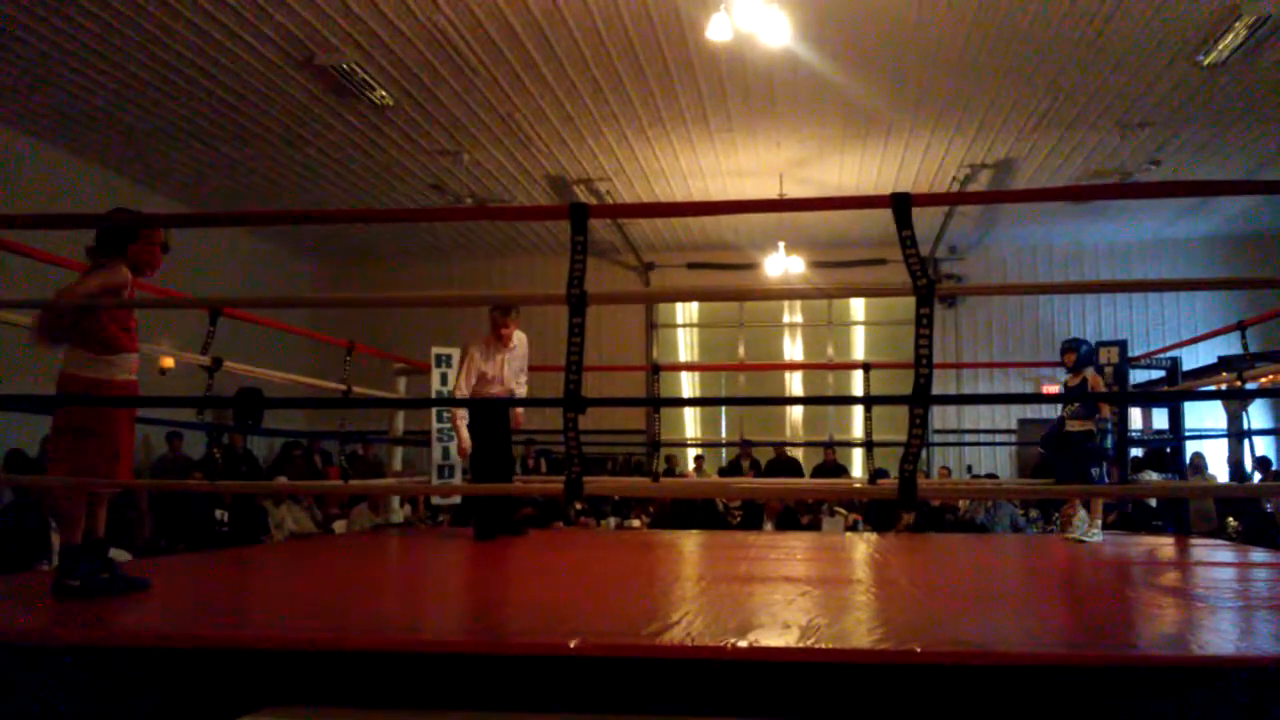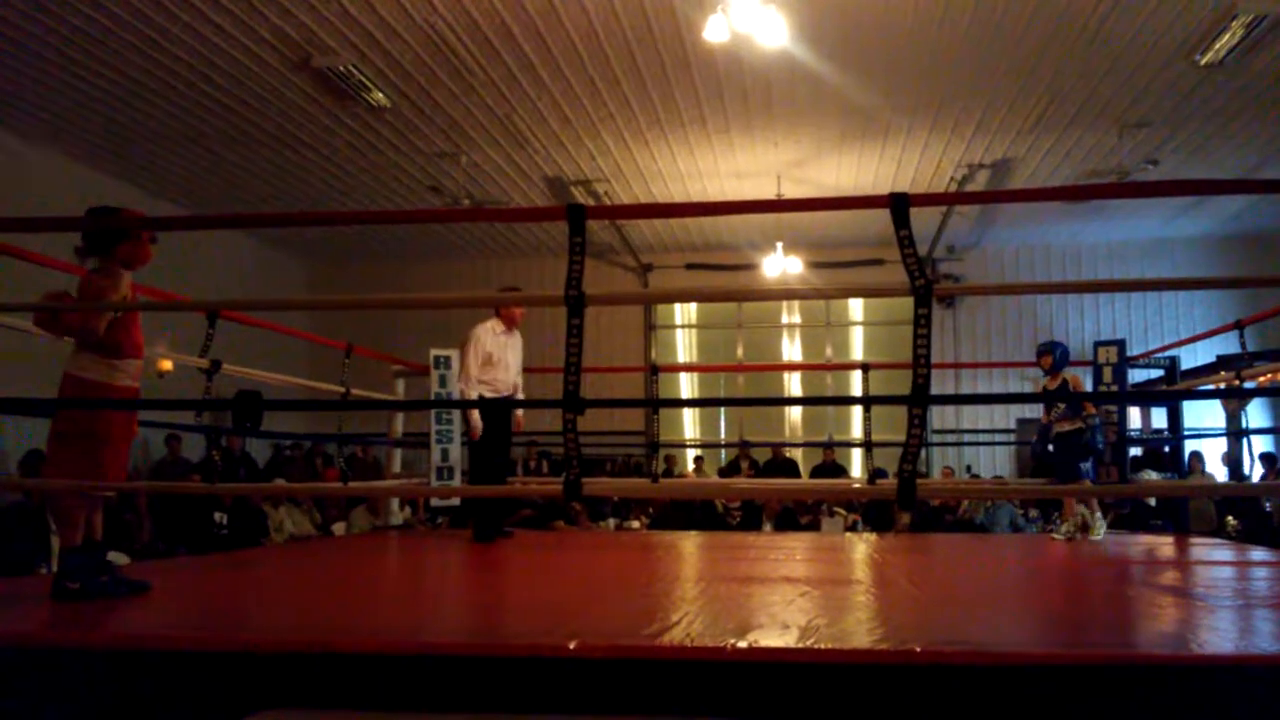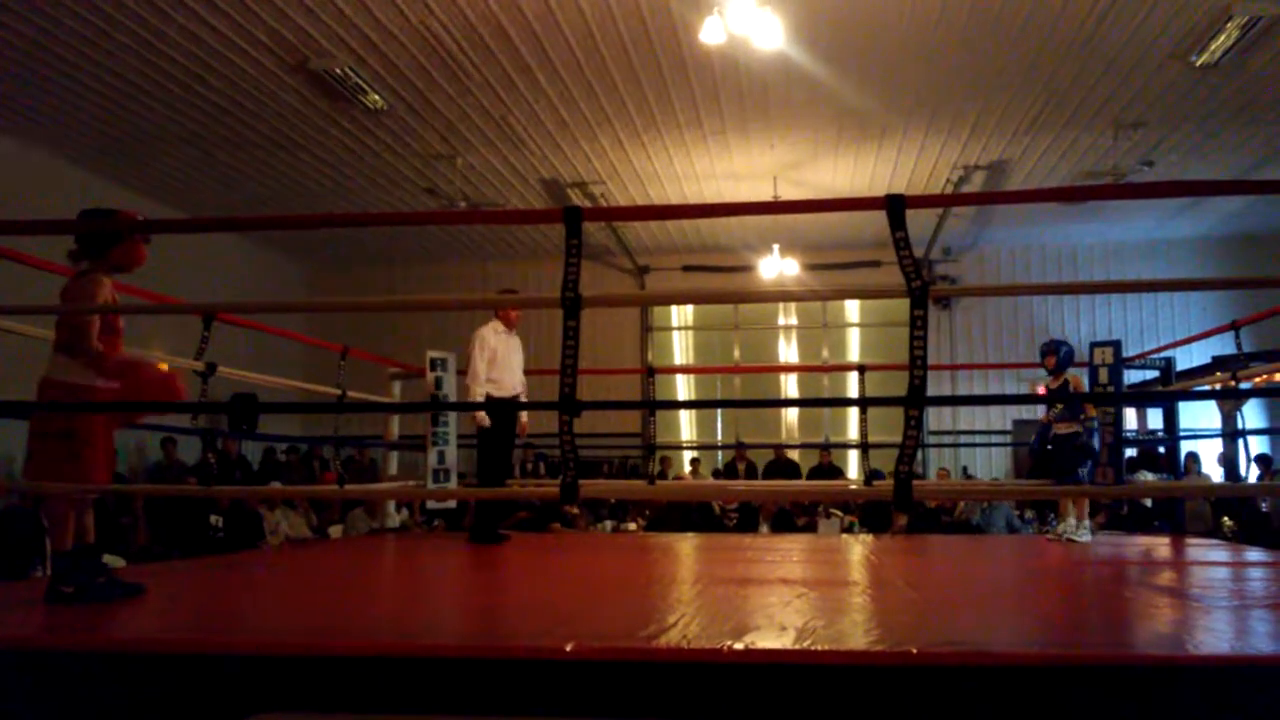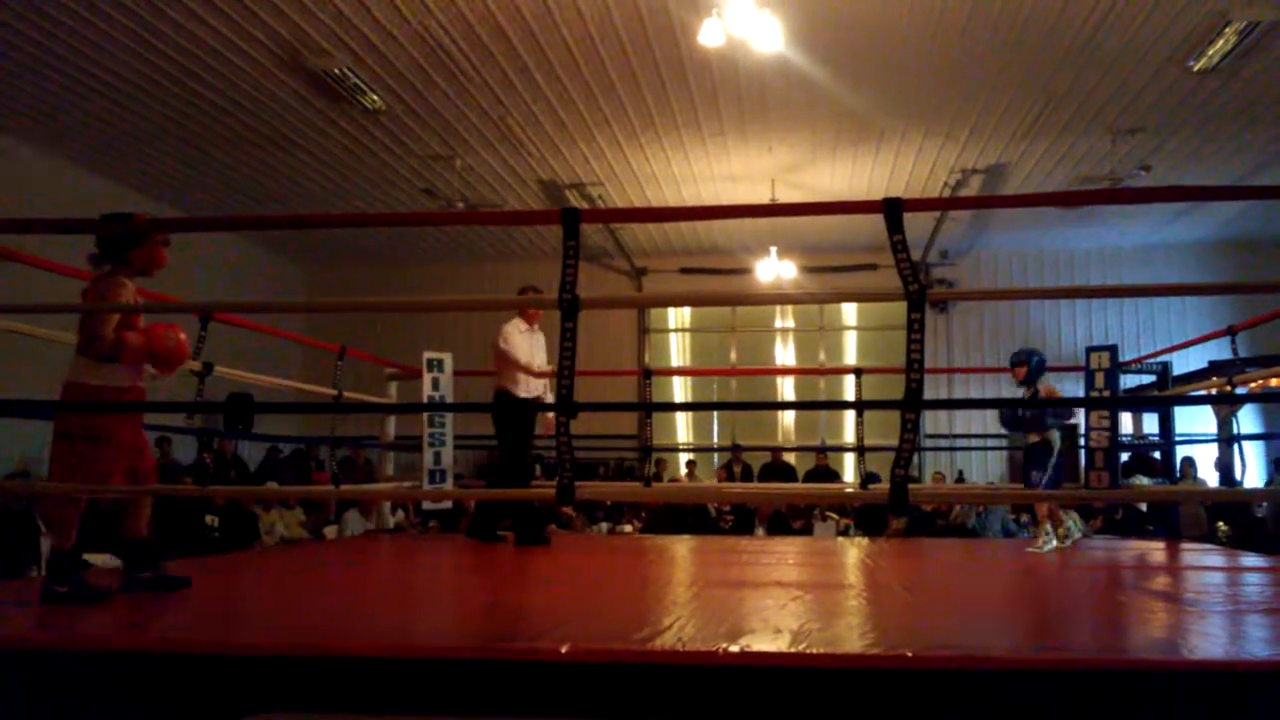
dt=0.7s
person 1, frame 1
left shoulder: (117, 277)
right shoulder: (116, 273)
right elbow: (69, 296)
right wrist: (63, 323)
left hip: (110, 388)
right hip: (92, 386)
left knee: (101, 477)
right knee: (81, 475)
left ankle: (95, 564)
right ankle: (71, 569)
person 1, frame 2
left shoulder: (104, 278)
right shoulder: (116, 277)
left elbow: (91, 330)
right elbow: (93, 329)
right wrist: (62, 322)
left hip: (108, 392)
right hip: (97, 391)
left knee: (94, 480)
right knee: (82, 480)
left ankle: (95, 567)
right ankle: (71, 573)
person 1, frame 3
left shoulder: (95, 284)
right shoulder: (94, 283)
right elbow: (86, 346)
left wrist: (132, 380)
right wrist: (135, 375)
left hip: (85, 394)
right hip: (75, 393)
left knee: (82, 485)
right knee: (70, 485)
left ankle: (89, 570)
right ankle: (65, 577)
person 1, frame 4
left shoulder: (119, 286)
right shoulder: (117, 286)
left elbow: (110, 338)
right elbow: (98, 343)
left wrist: (147, 347)
right wrist: (144, 345)
left hip: (118, 399)
right hip: (99, 395)
left knee: (140, 480)
right knee: (79, 485)
left ankle: (141, 567)
right ankle: (59, 578)
person 2, frame 1
left shoulder: (522, 341)
right shoulder: (477, 350)
right elbow: (461, 393)
left wrist: (518, 406)
right wrist: (463, 435)
left hip: (502, 408)
right hip: (478, 410)
left knee: (505, 464)
right knee: (482, 467)
left ankle: (504, 519)
right ankle: (484, 525)
person 2, frame 2
left shoulder: (516, 337)
right shoulder: (481, 333)
right elbow: (468, 377)
left wrist: (519, 410)
right wrist: (473, 417)
left hip: (504, 405)
right hip: (484, 405)
left knee: (501, 465)
right knee: (482, 467)
left ankle: (495, 523)
right ankle: (483, 527)
person 2, frame 3
left shoulder: (515, 339)
right shoulder: (484, 335)
right elbow: (476, 376)
left wrist: (523, 414)
right wrist: (480, 413)
left hip: (510, 406)
right hip: (492, 405)
left knee: (501, 467)
right knee: (491, 467)
left ankle: (489, 526)
right ankle: (483, 528)
person 2, frame 4
left shoulder: (539, 336)
right shoulder: (509, 331)
left elbow: (540, 374)
right elbow: (524, 364)
left wrist: (549, 410)
right wrist: (551, 371)
left hip: (530, 404)
right hip: (511, 404)
left knee: (510, 466)
right knee: (517, 467)
left ankle: (483, 524)
right ankle: (529, 529)
person 3, frame 1
left shoulder: (1093, 379)
right shoulder: (1067, 382)
left elbow: (1105, 409)
left wrist: (1103, 435)
right wrist: (1053, 435)
left hip: (1088, 434)
right hip: (1068, 435)
left knee: (1093, 479)
right knee: (1066, 477)
left ankle: (1095, 526)
right ankle: (1078, 518)
person 3, frame 2
left shoulder: (1072, 380)
right shoulder: (1044, 387)
left elbow: (1089, 407)
left wrist: (1092, 432)
right wrist: (1041, 440)
left hip: (1077, 433)
right hip: (1059, 437)
left knee: (1081, 476)
right knee: (1065, 479)
left ankle: (1096, 516)
right ankle: (1070, 524)
person 3, frame 3
left shoulder: (1074, 381)
right shoulder: (1048, 386)
left elbow: (1089, 410)
left wrist: (1089, 435)
right wrist: (1040, 439)
left hip: (1075, 435)
right hip: (1057, 437)
left knee: (1079, 481)
right knee: (1061, 481)
left ankle: (1083, 526)
right ankle: (1067, 524)
person 3, frame 4
left shoulder: (1046, 389)
right shoulder: (1026, 393)
left elbow: (1068, 411)
left wrist: (1048, 419)
right wrist: (1012, 419)
left hip: (1047, 444)
right hip: (1032, 445)
left knee: (1036, 487)
right knee: (1044, 489)
left ankle: (1047, 534)
right ankle: (1066, 531)
